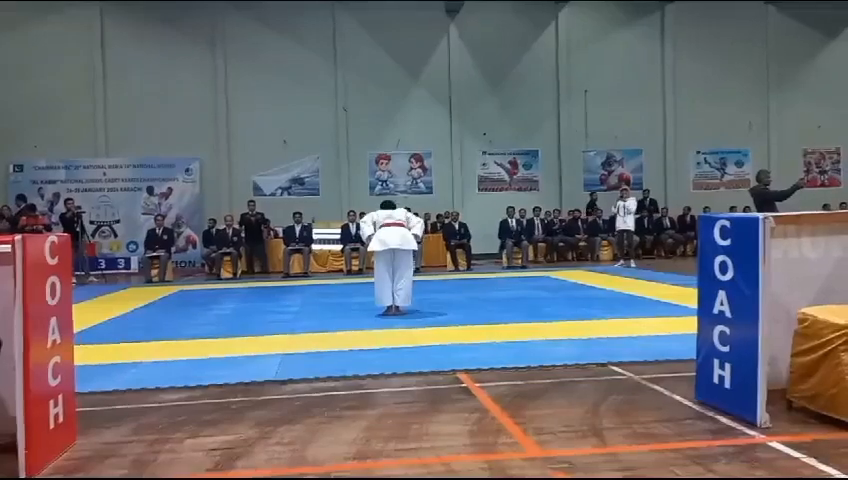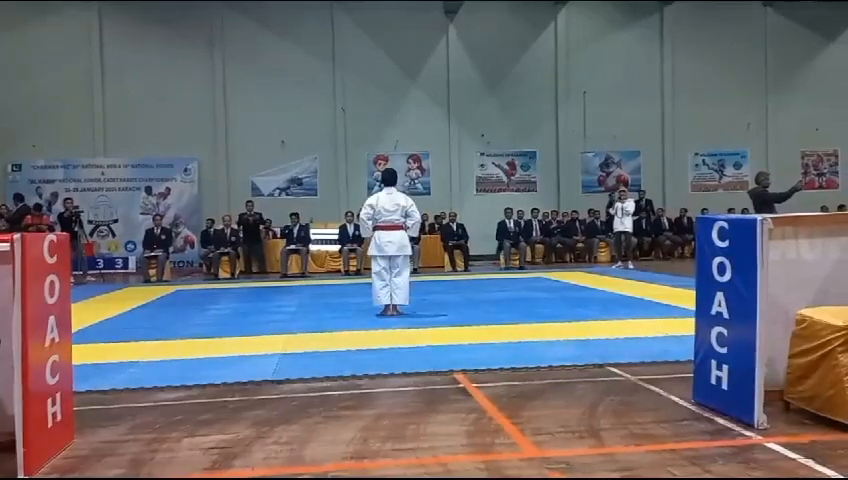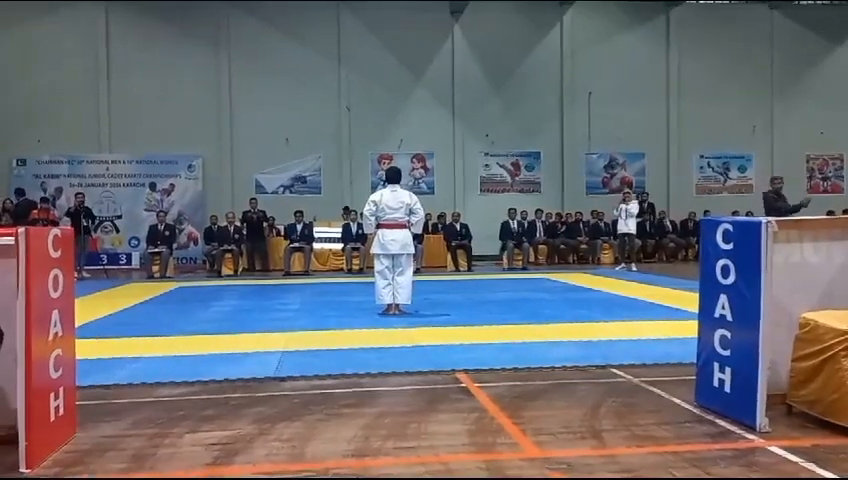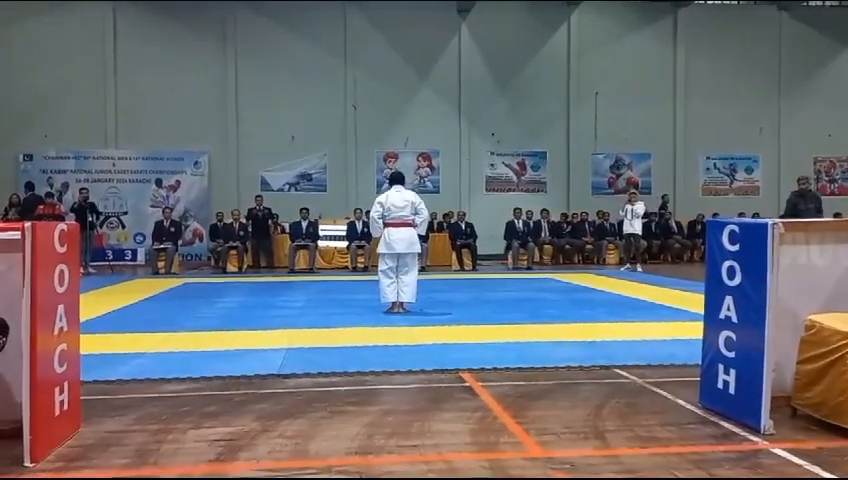
dt=0.7s
person 1, frame 1
left shoulder: (375, 214)
right shoulder: (403, 212)
left elbow: (365, 222)
right elbow: (418, 222)
left wrist: (369, 238)
right wrist: (414, 237)
left hip: (383, 238)
right hip: (402, 237)
left knee: (383, 275)
right knee: (403, 274)
left ankle: (389, 307)
right ankle: (398, 307)
person 1, frame 2
left shoulder: (374, 198)
right shoulder: (404, 198)
left elbow: (364, 217)
right elbow: (415, 217)
left wrist: (369, 234)
right wrist: (408, 233)
left hip: (380, 238)
right hip: (399, 238)
left knee: (381, 274)
right knee: (400, 274)
left ankle: (386, 307)
right ankle: (396, 307)
person 1, frame 3
left shoulder: (377, 195)
right shoulder: (409, 196)
left elbow: (367, 214)
right elbow: (419, 214)
left wrist: (372, 231)
right wrist: (411, 230)
left hip: (384, 236)
right hip: (403, 236)
left knee: (384, 273)
right knee: (403, 273)
left ankle: (389, 306)
right ankle: (398, 306)
person 1, frame 4
left shoulder: (383, 197)
right shoulder: (413, 196)
left elbow: (375, 216)
right elbow: (423, 215)
left wrist: (379, 233)
right wrist: (416, 231)
left hip: (390, 236)
right hip: (409, 236)
left knee: (387, 272)
right knee: (408, 272)
left ankle: (393, 304)
right ankle: (402, 305)
